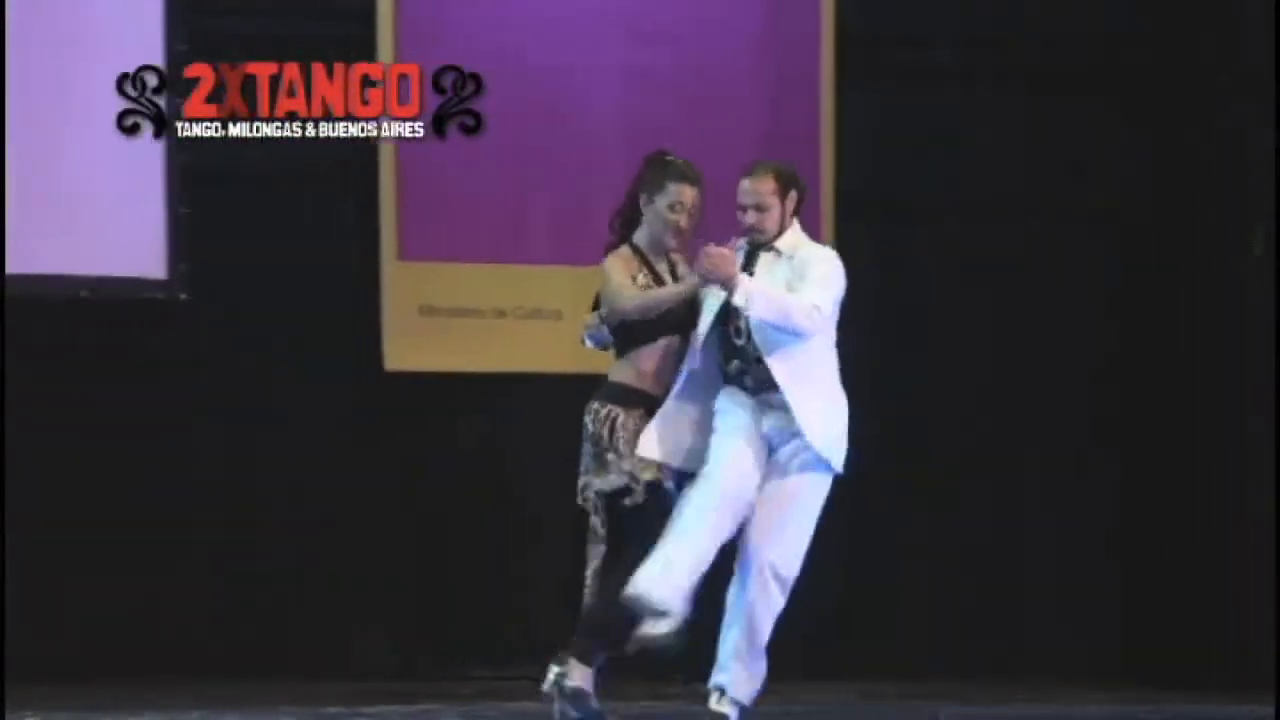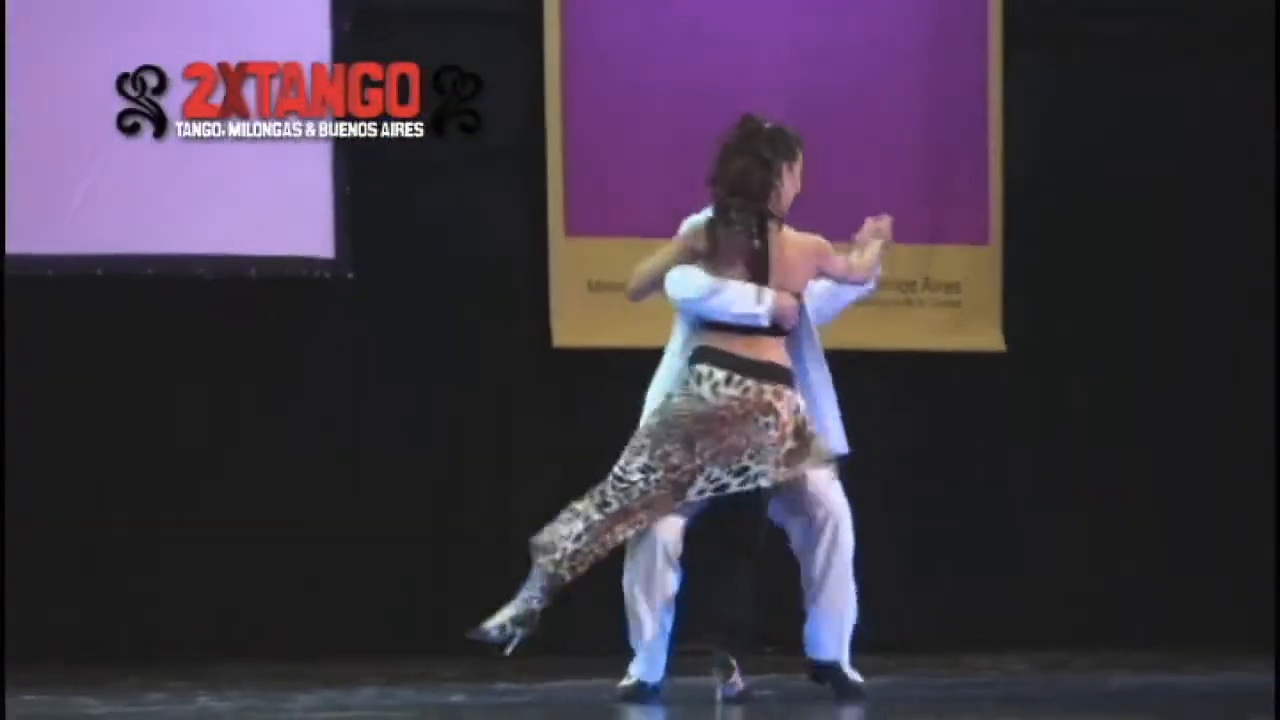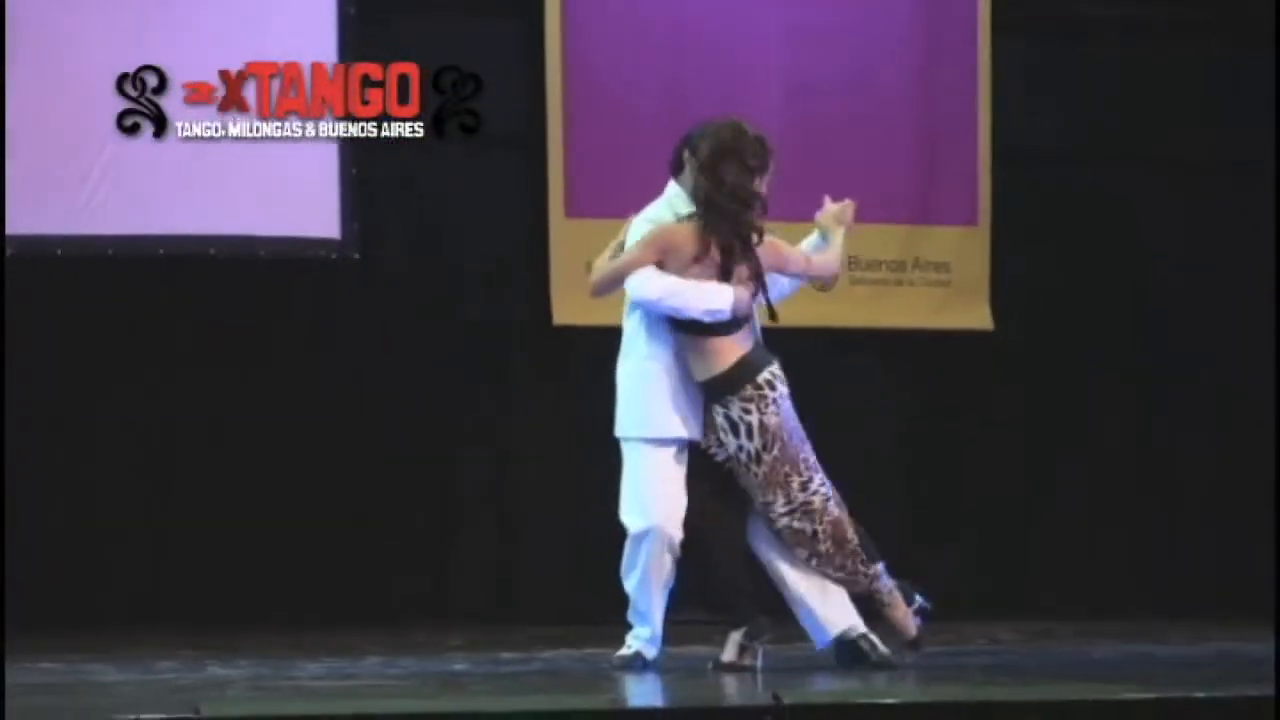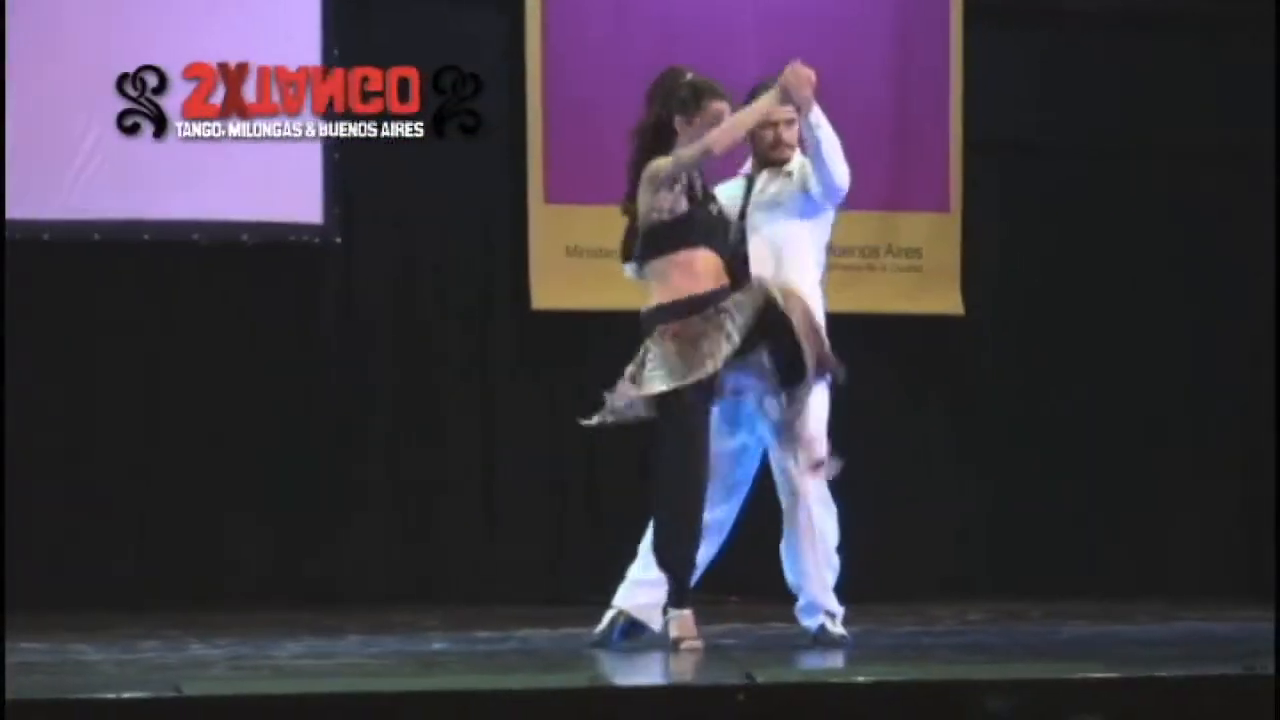
dt=0.7s
person 1, frame 1
left shoulder: (680, 265)
right shoulder: (618, 265)
right elbow: (634, 306)
right wrist: (696, 283)
left hip: (661, 418)
right hip: (624, 415)
left knee: (633, 549)
right knee: (644, 543)
left ankle: (578, 669)
right ankle: (579, 666)
person 1, frame 2
left shoulder: (706, 236)
right shoulder: (801, 247)
right elbow: (860, 271)
left wrist: (666, 252)
right wrist: (874, 239)
left hip: (708, 385)
right hip: (771, 399)
left knee: (619, 498)
left ankle: (525, 607)
person 1, frame 3
left shoulder: (671, 238)
right shoulder: (755, 244)
left elbow: (598, 285)
right elbow: (828, 267)
left wrist: (616, 246)
right wrist: (834, 227)
left hip: (736, 400)
right hip: (755, 383)
left knee: (802, 509)
person 1, frame 4
left shoulder: (697, 190)
right shoulder: (659, 174)
right elbow: (713, 147)
right wrist: (777, 95)
left hip: (718, 325)
right hip: (675, 333)
left knee: (778, 312)
right knee: (683, 476)
left ankle: (794, 433)
right ankle: (679, 611)
person 2, frame 1
left shoulder: (820, 264)
right shoulder: (728, 259)
left elbow: (802, 318)
left wrist: (736, 284)
left hip: (801, 426)
right hip: (736, 411)
left knee: (766, 562)
right knee: (724, 489)
person 2, frame 2
right shoulder: (706, 232)
left elbow: (818, 306)
right elbow: (685, 286)
right wrist: (766, 303)
left knee: (827, 512)
right knee: (655, 537)
left ankle: (828, 657)
right ankle: (647, 668)
person 2, frame 3
right shoulder: (654, 223)
left elbow: (771, 285)
right elbow: (645, 287)
left wrist: (824, 238)
right wrist: (725, 298)
right hip: (659, 400)
right knee: (656, 524)
left ankle: (841, 629)
right ankle: (643, 638)
person 2, frame 4
left shoulder: (809, 183)
right shoulder: (725, 196)
left elbow: (836, 177)
left wrist: (810, 108)
left knee: (804, 488)
right knee: (706, 489)
left ankle: (822, 613)
right ankle: (640, 603)
